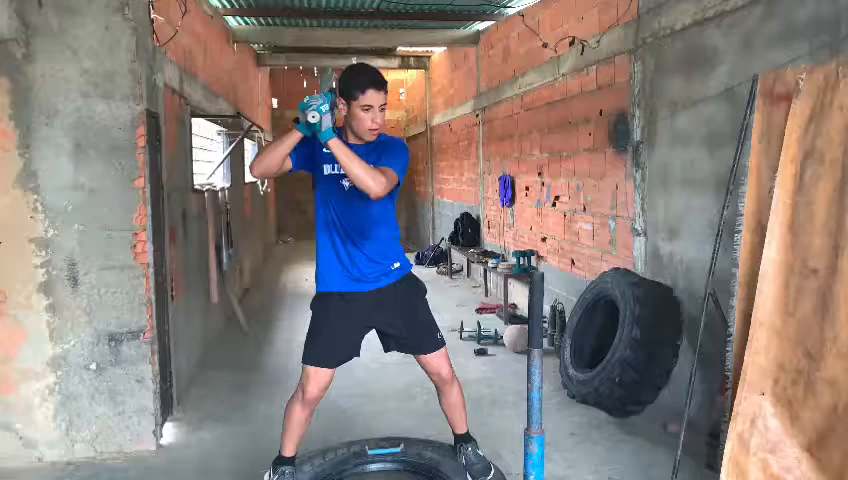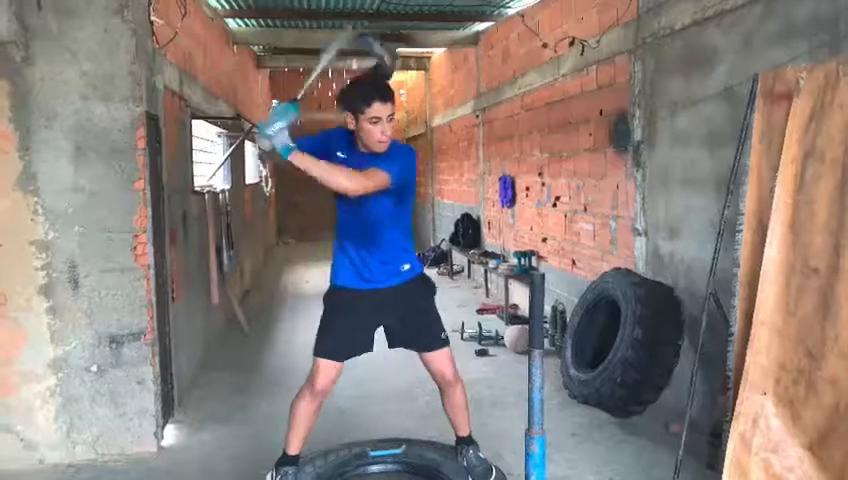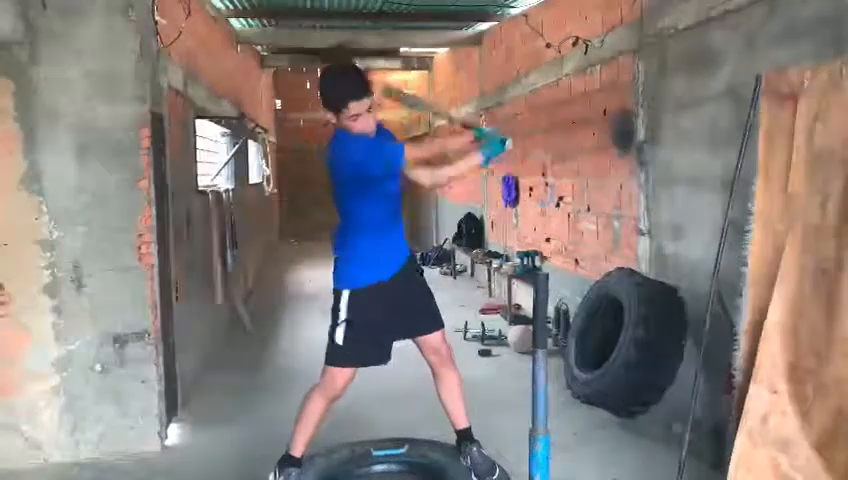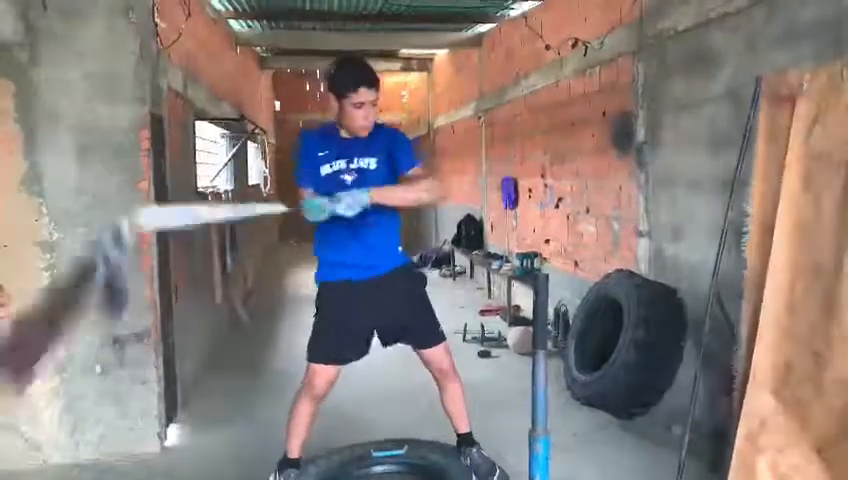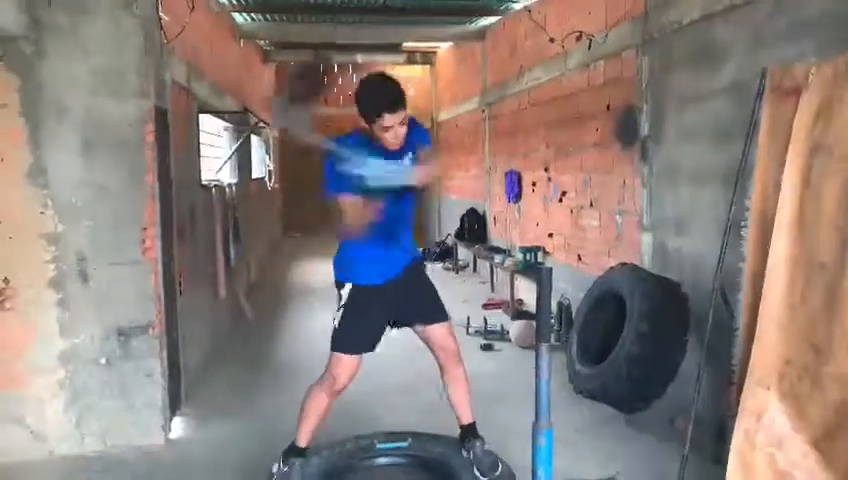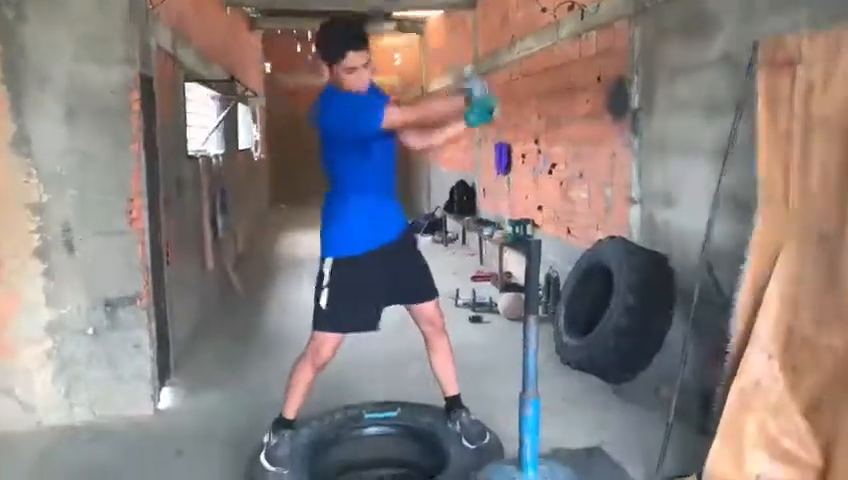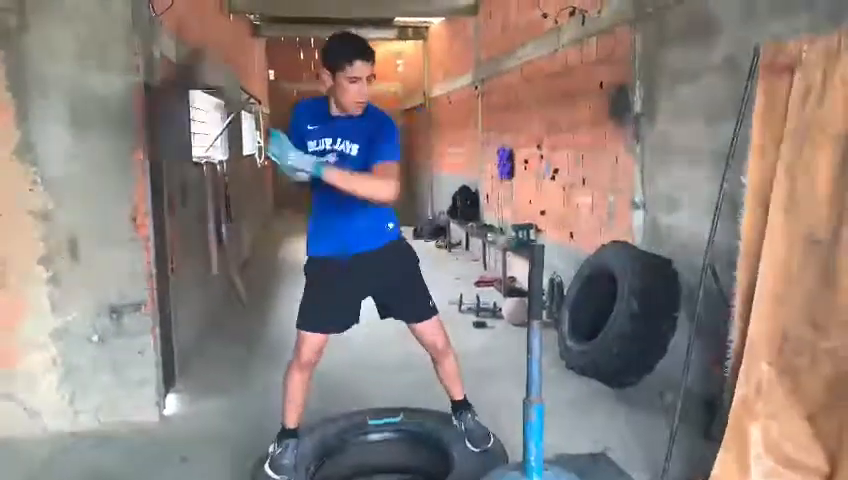
dt=0.4s
person 1, frame 1
left shoulder: (394, 149)
right shoulder: (317, 146)
left elbow: (378, 187)
right elbow: (259, 170)
left wrist: (330, 139)
right wrist: (303, 128)
left hip: (394, 283)
right hip: (338, 292)
left knee: (443, 372)
right knee: (310, 390)
left ankle: (464, 444)
person 1, frame 2
left shoulder: (401, 154)
right shoulder: (334, 143)
left elbow: (357, 185)
right elbow: (282, 149)
left wrist: (292, 153)
right wrist: (281, 134)
left hip: (406, 282)
right hip: (353, 288)
left knee: (447, 372)
right knee: (320, 382)
left ankle: (466, 446)
person 1, frame 3
left shoulder: (373, 137)
right shoulder: (350, 148)
left elbow: (424, 176)
right elbow: (428, 150)
left wrist: (481, 156)
right wrist: (478, 136)
left hip: (400, 266)
right hip: (360, 281)
left knee: (440, 354)
right knee: (334, 382)
left ankle: (467, 444)
person 1, frame 4
left shoulder: (391, 140)
right shoulder: (312, 143)
left elbow: (432, 189)
right elbow: (308, 199)
left wrist: (369, 196)
right wrist: (310, 206)
left hip: (393, 276)
right hip: (338, 284)
left knee: (443, 367)
right knee: (316, 384)
left ankle: (467, 446)
person 1, frame 5
left shoulder: (414, 132)
right shoulder: (343, 155)
left elbow: (427, 165)
right elbow: (352, 227)
right wrist: (374, 196)
left hip: (405, 264)
right hip: (362, 276)
left knee: (449, 350)
right knee: (340, 375)
left ankle: (470, 438)
person 1, frame 6
left shoulder: (371, 97)
right shoulder: (332, 104)
left elbow: (418, 141)
right elbow: (412, 114)
left wrist: (467, 117)
right wrist: (464, 101)
left hip: (394, 235)
right hip: (348, 247)
left knee: (433, 323)
right knee: (321, 350)
left ankle: (456, 409)
right ankle: (283, 429)
person 1, frame 7
left shoulder: (380, 125)
right shoulder: (307, 114)
left elbow: (387, 191)
right elbow: (294, 165)
left wrist: (324, 168)
right wrist: (290, 162)
left hip: (384, 249)
right hip: (330, 256)
left knee: (437, 342)
right knee: (306, 354)
left ankle: (463, 411)
right ankle: (287, 437)
